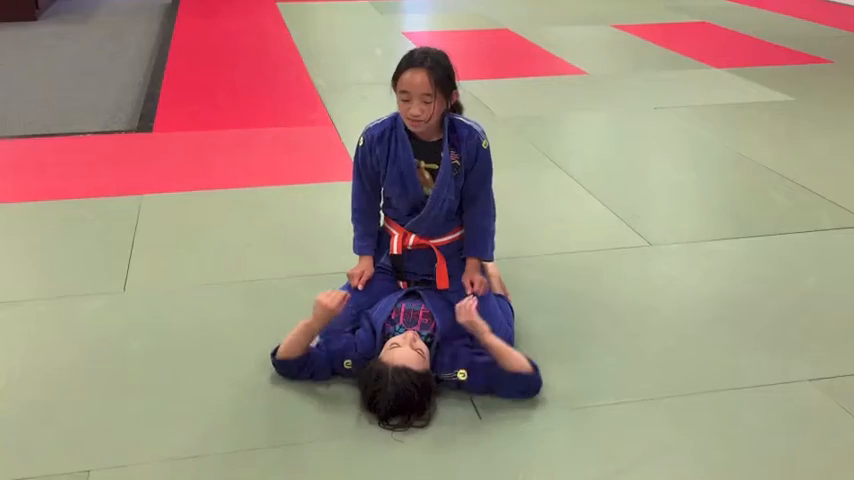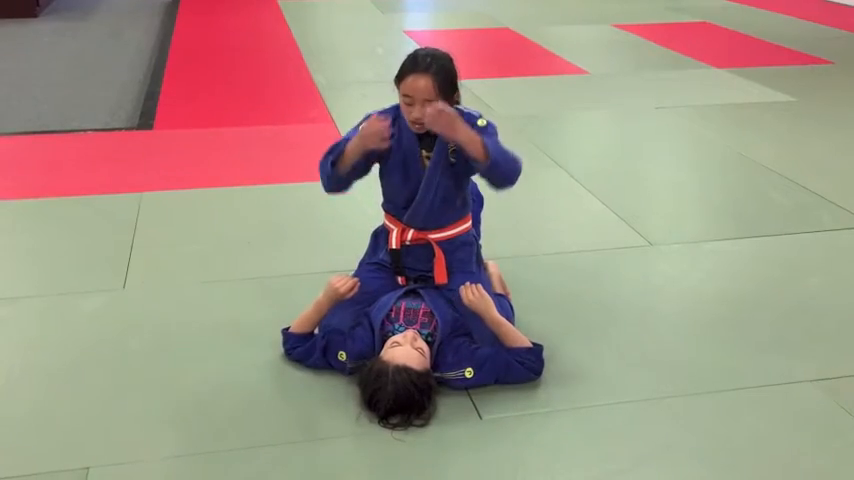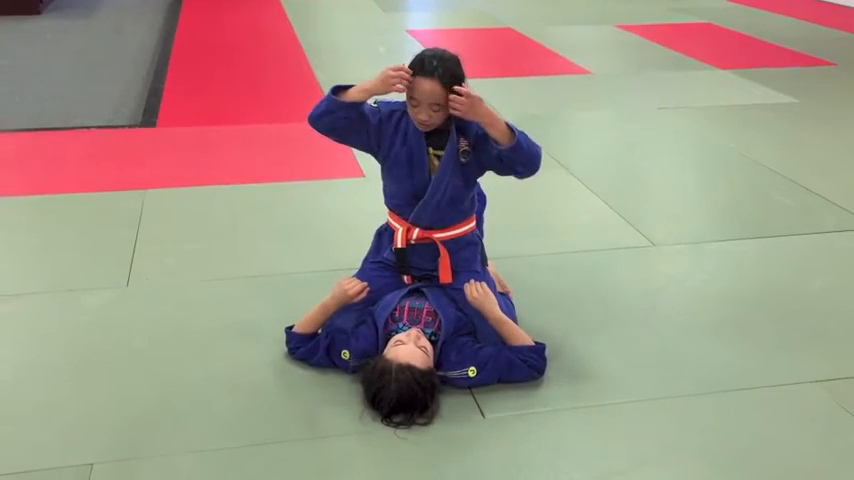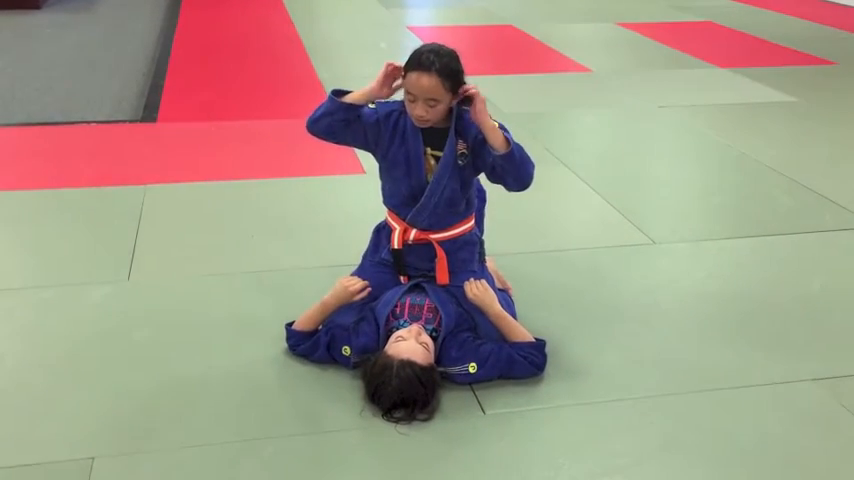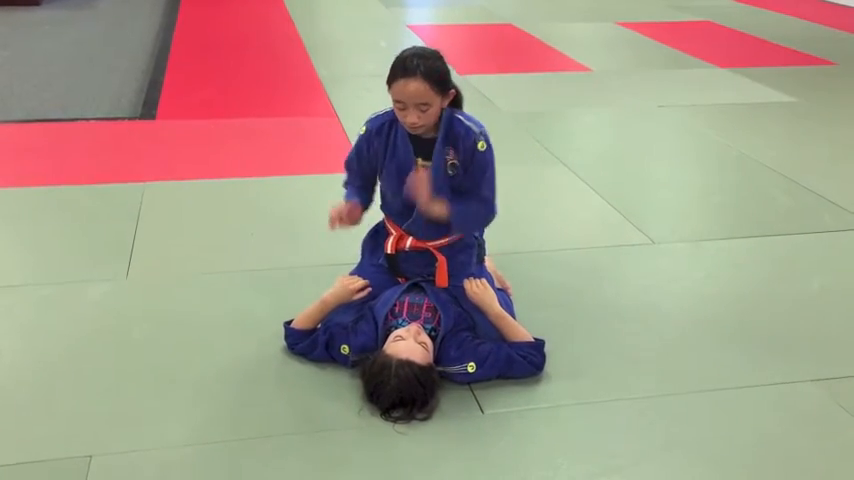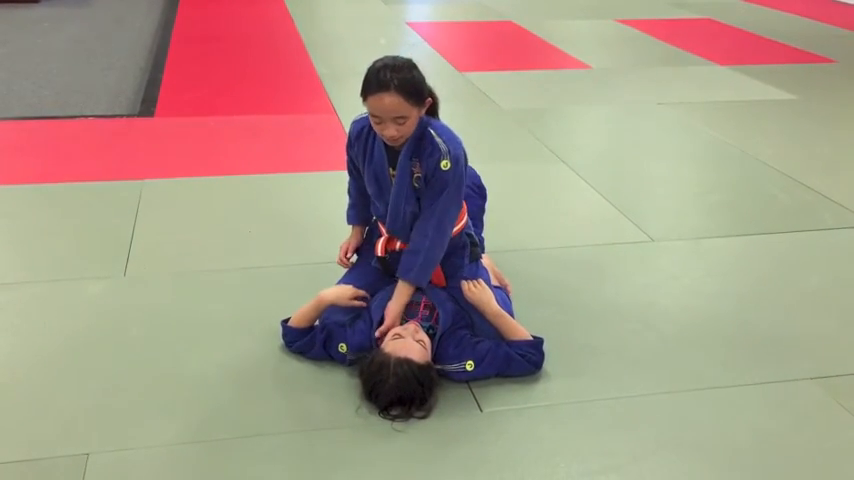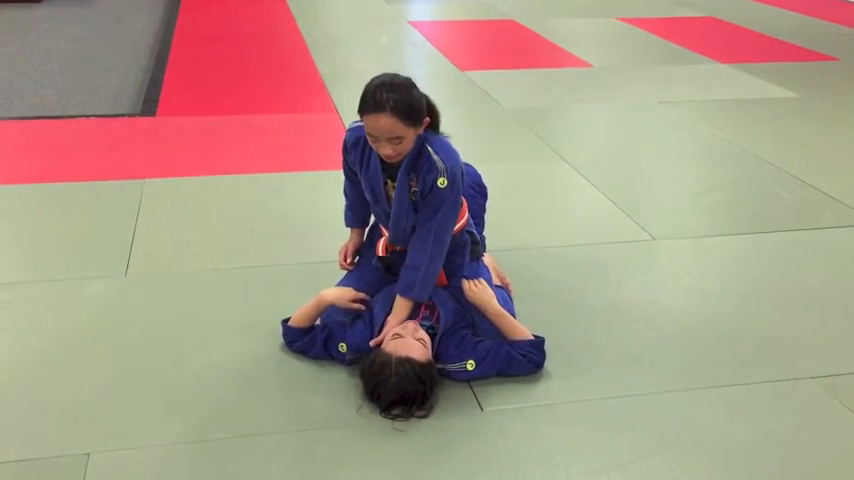
dt=0.5s
person 1, frame 1
left shoulder: (471, 141)
right shoulder: (376, 139)
left elbow: (480, 207)
right elbow: (365, 202)
left wrist: (474, 265)
right wrist: (365, 255)
left hip: (453, 253)
right hip: (395, 249)
person 1, frame 2
left shoulder: (468, 125)
right shoulder: (382, 124)
left elbow: (507, 173)
right elbow: (332, 178)
left wrist: (461, 135)
right wrist: (359, 144)
left hip: (453, 248)
right hip: (395, 244)
left knee: (490, 337)
person 1, frame 3
left shoulder: (471, 130)
right shoulder: (387, 120)
left elbow: (527, 163)
right elbow: (323, 119)
left wrist: (486, 117)
right wrist: (371, 89)
left hip: (457, 249)
right hip: (398, 244)
left ankle: (486, 279)
person 1, frame 4
left shoulder: (473, 130)
right shoulder: (387, 121)
left elbow: (520, 179)
right elbow: (319, 125)
left wrist: (485, 123)
right wrist: (371, 92)
left hip: (456, 251)
right hip: (395, 245)
left ankle: (484, 271)
person 1, frame 5
left shoulder: (471, 138)
right shoulder: (378, 130)
left elbow: (480, 211)
right elbow: (361, 178)
left wrist: (432, 206)
right wrist: (353, 207)
left hip: (451, 252)
right hip: (393, 245)
left ankle: (481, 270)
person 1, frame 6
left shoulder: (445, 152)
right shoulder: (361, 134)
left elbow: (433, 231)
left wrist: (400, 301)
right wrist: (358, 231)
left hip: (444, 250)
right hip: (387, 242)
left ankle: (480, 267)
person 1, frame 7
left shoulder: (443, 166)
right shoulder: (356, 139)
left elbow: (429, 244)
left wrist: (399, 314)
right wrist: (357, 234)
left hip: (445, 247)
right hip: (389, 241)
right knee: (338, 313)
left ankle: (481, 262)
person 2, frame 1
left shoulder: (360, 352)
right shoulder: (450, 364)
left elbow: (287, 363)
right elbow: (528, 381)
left wrist: (314, 321)
right wrist: (483, 334)
right ankle: (489, 273)
person 2, frame 2
left shoulder: (358, 352)
right shoulder: (452, 365)
left elbow: (296, 343)
right elbow: (530, 362)
left wrist: (326, 299)
right wrist: (489, 314)
right ankle: (489, 273)
person 2, frame 3
left shoulder: (361, 349)
right shoulder: (456, 364)
left elbow: (299, 342)
right elbow: (533, 361)
left wrist: (332, 301)
right wrist: (493, 312)
person 2, frame 4
left shoulder: (361, 345)
right shoulder: (458, 361)
left elbow: (299, 338)
right elbow: (533, 357)
left wrist: (331, 300)
right wrist: (493, 308)
person 2, frame 5
left shoulder: (361, 344)
right shoulder: (456, 359)
left elbow: (297, 337)
right elbow: (532, 357)
left wrist: (330, 298)
right wrist: (493, 307)
person 2, frame 6
left shoulder: (358, 343)
right shoulder: (454, 359)
left elbow: (295, 335)
right elbow: (531, 356)
left wrist: (325, 298)
right wrist: (490, 307)
person 2, frame 7
left shoulder: (359, 343)
right shoulder: (455, 357)
left elbow: (295, 335)
right elbow: (532, 355)
left wrist: (324, 298)
right wrist: (492, 306)
